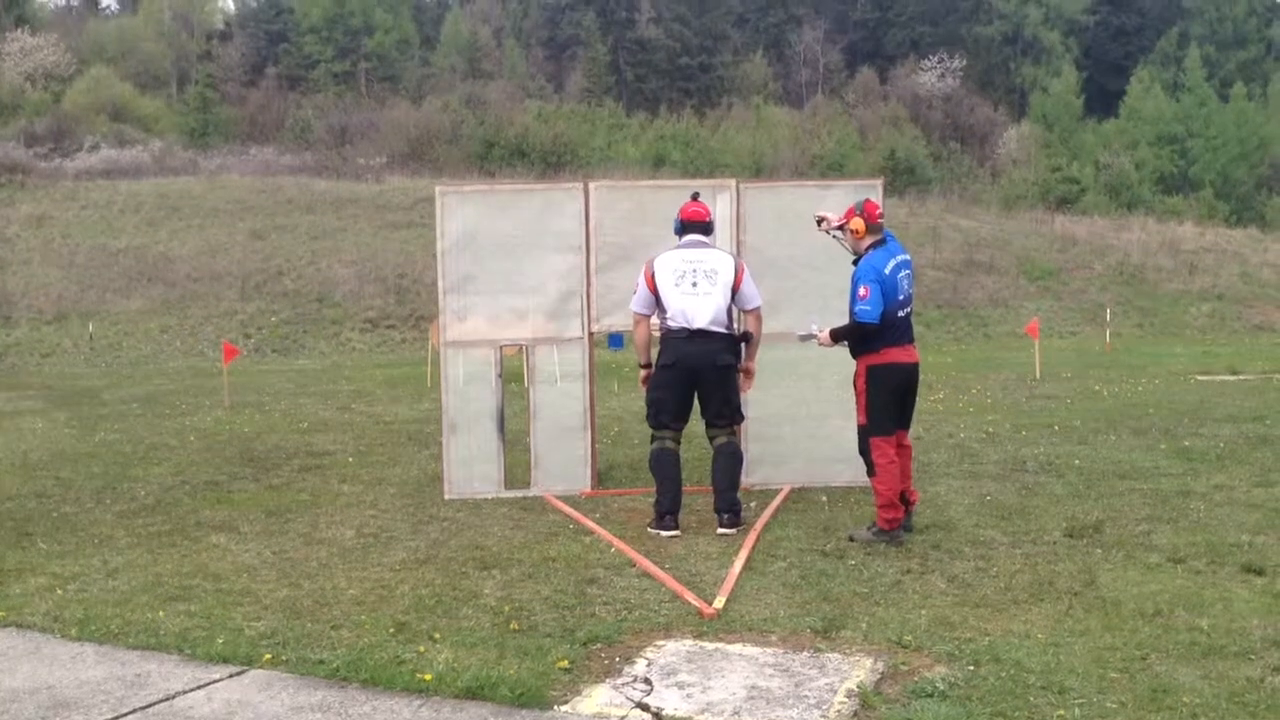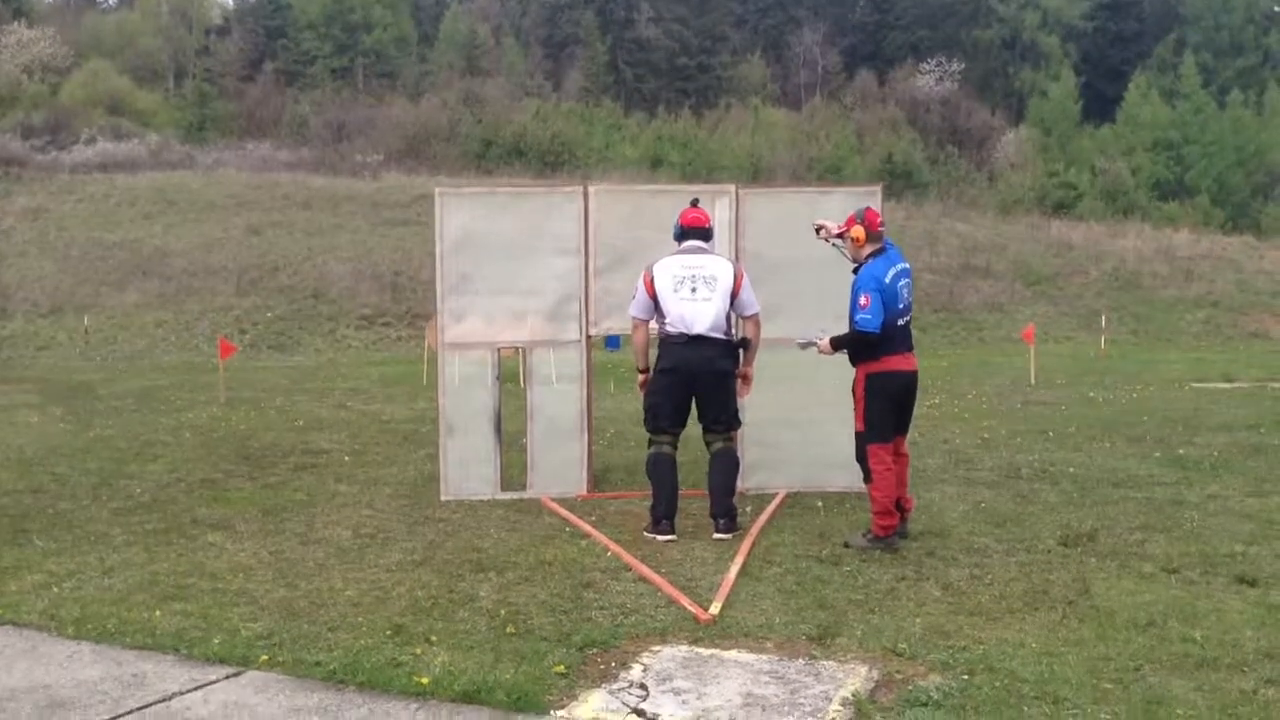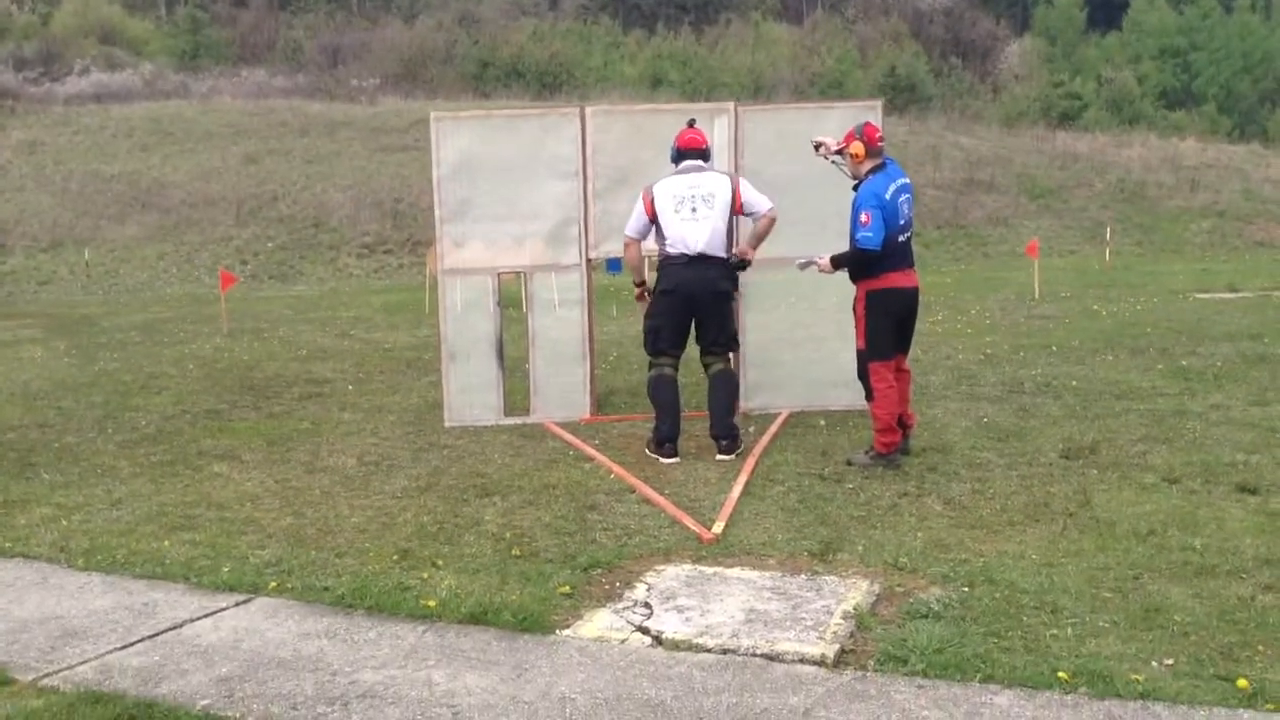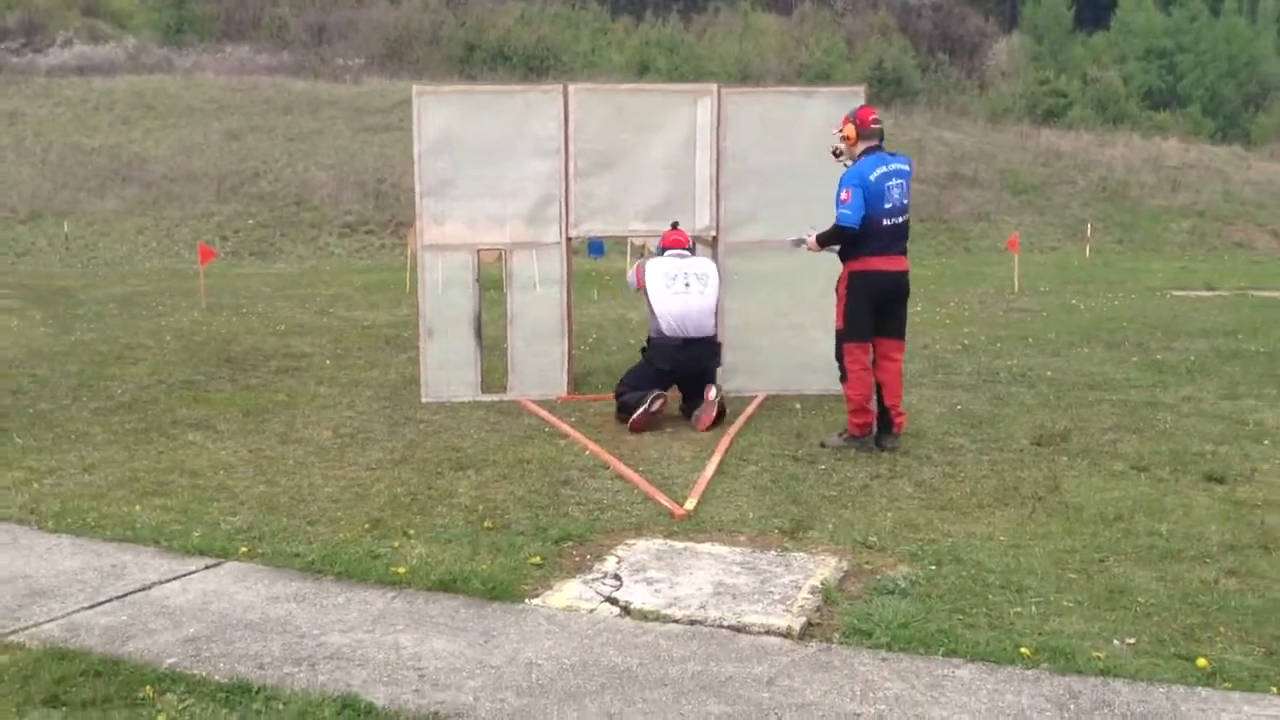
dt=1s
person 1, frame 1
left shoulder: (868, 267)
right shoulder: (897, 250)
left elbow: (866, 323)
right elbow: (880, 234)
left wrist: (834, 335)
right wrist: (839, 223)
left hip: (879, 367)
right hip: (907, 360)
left knee: (878, 445)
right knee: (898, 439)
left ankle: (889, 524)
right ankle: (905, 510)
person 1, frame 2
left shoulder: (868, 277)
right shoulder: (896, 257)
left elbow: (867, 332)
right elbow: (877, 243)
left wrist: (834, 344)
right wrist: (838, 231)
left hip: (878, 375)
right hip: (905, 368)
left knee: (875, 452)
right knee: (895, 447)
left ankle: (883, 530)
right ankle: (900, 517)
person 1, frame 3
left shoulder: (868, 193)
right shoulder: (897, 174)
left elbow: (867, 250)
right elbow: (878, 159)
left wrist: (834, 262)
right wrist: (837, 149)
left hip: (879, 292)
right hip: (907, 285)
left knee: (877, 370)
right knee: (897, 364)
left ankle: (886, 447)
right ankle: (902, 433)
person 1, frame 4
left shoulder: (855, 175)
right shoulder: (901, 165)
left elbow: (847, 227)
left wrist: (819, 241)
right wrist: (853, 157)
left hip: (863, 274)
right hip: (897, 272)
left knee: (854, 353)
right knee: (890, 353)
left ankle: (860, 430)
right ankle: (890, 429)
person 2, frame 1
left shoulder: (657, 264)
right shoulder: (731, 263)
left elbow: (640, 319)
right elbow: (754, 315)
left wrist: (645, 365)
right wrist: (749, 359)
left hip: (675, 351)
right hip: (718, 351)
left knee: (665, 434)
right knee: (724, 433)
left ankle: (667, 517)
right ankle: (727, 515)
person 2, frame 2
left shoulder: (656, 270)
right shoulder: (730, 269)
left elbow: (639, 324)
right elbow: (752, 321)
left wrist: (643, 368)
right wrist: (747, 364)
left hip: (673, 356)
right hip: (717, 356)
left knee: (663, 438)
right knee: (721, 438)
left ankle: (663, 522)
right ankle: (724, 519)
person 2, frame 3
left shoulder: (656, 191)
right shoulder: (729, 184)
left elbow: (631, 242)
right elbow: (768, 214)
left wrist: (639, 283)
right wrist: (747, 246)
left hip: (673, 277)
right hip: (715, 276)
left knee: (663, 361)
right knee: (718, 359)
left ankle: (665, 443)
right ankle: (726, 440)
person 2, frame 4
left shoulder: (648, 266)
right shoulder: (710, 266)
left elbow: (633, 279)
left hip: (664, 352)
right hip: (704, 352)
left knee: (625, 396)
right knee: (696, 400)
left ankle: (647, 402)
right ankle: (704, 404)
